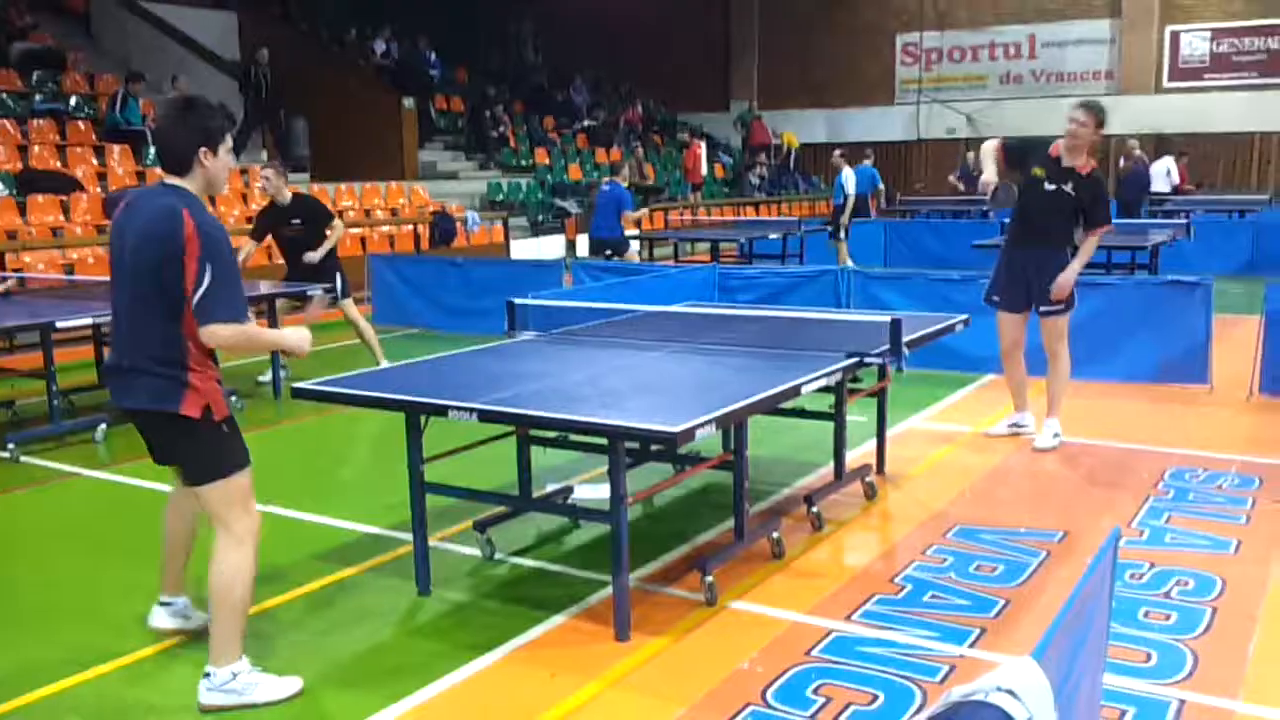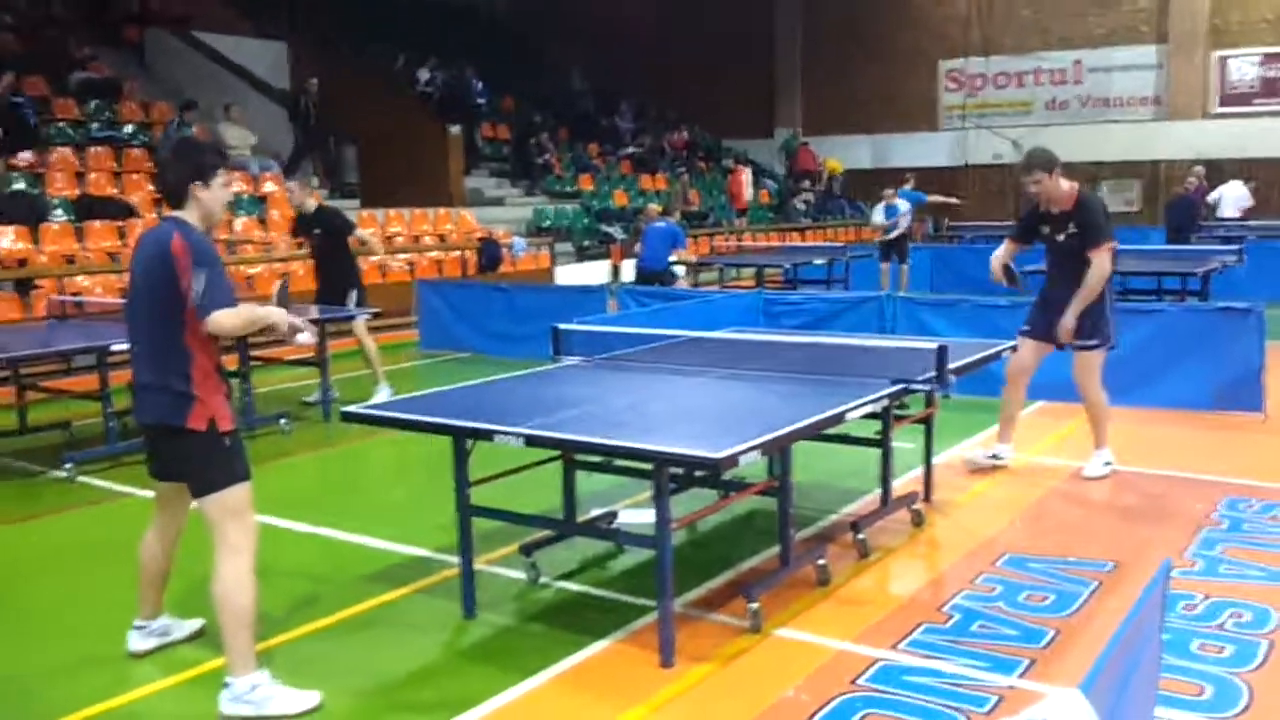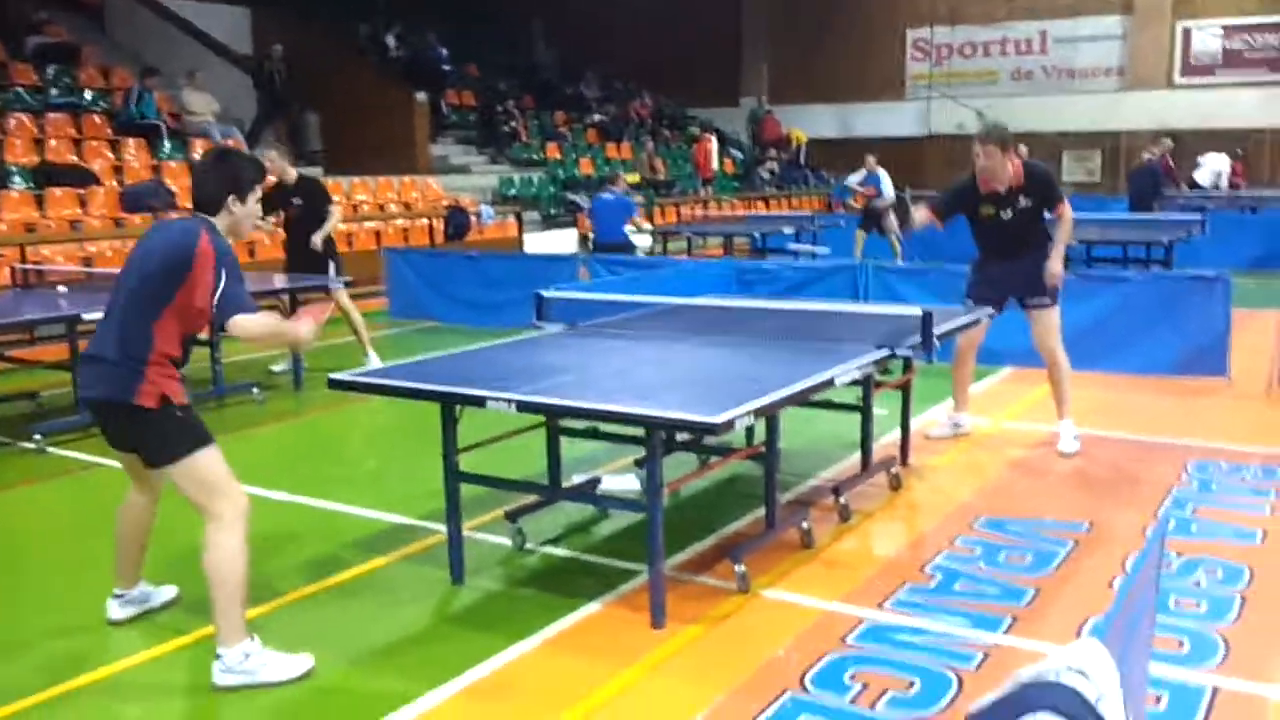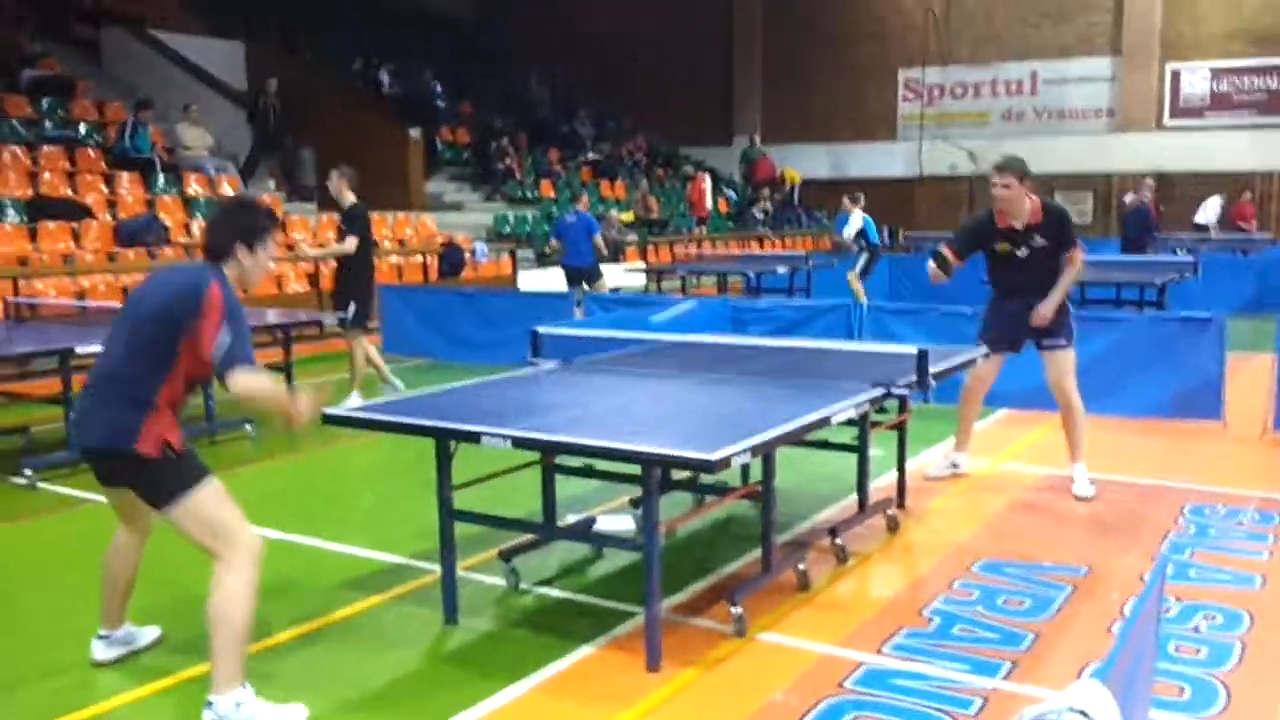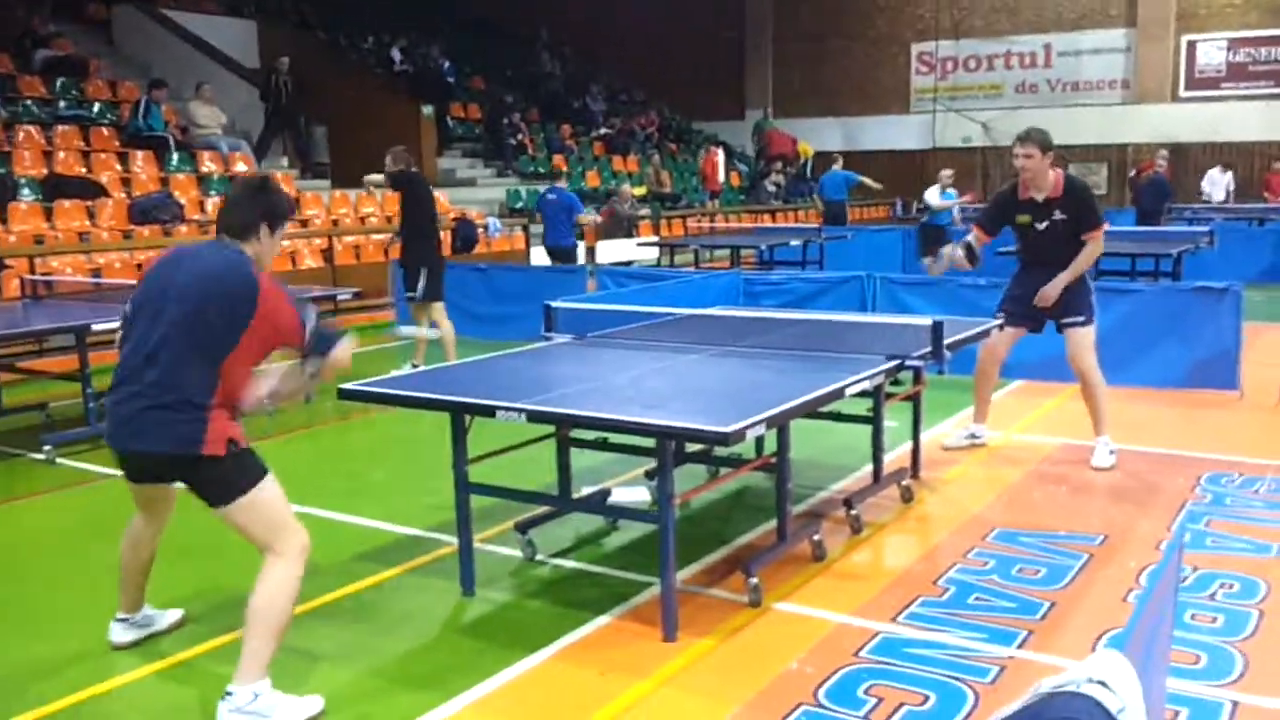
dt=1s
person 1, frame 1
left shoulder: (131, 206)
right shoulder: (199, 226)
right elbow: (218, 332)
left wrist: (232, 312)
right wrist: (285, 338)
left hip: (135, 382)
right hip: (183, 391)
left knee: (192, 486)
right knee: (238, 523)
left ankle: (173, 603)
right ankle: (225, 675)
person 1, frame 2
left shoulder: (154, 240)
right shoulder: (189, 244)
right elbow: (220, 320)
left wrist: (267, 319)
right wrist: (268, 315)
left hip: (158, 403)
right hip: (195, 408)
left knee: (168, 512)
right knee: (238, 537)
left ankle: (147, 624)
person 1, frame 3
left shoulder: (166, 232)
right shoulder: (209, 244)
right elbow: (243, 324)
right wrist: (293, 331)
left hip: (103, 378)
right hip: (142, 388)
left knee: (145, 483)
right knee: (227, 507)
left ankle: (126, 593)
right ankle: (235, 654)
person 1, frame 4
left shoulder: (172, 279)
right shoulder: (215, 295)
right elbow: (245, 383)
right wrist: (293, 406)
left hip: (97, 425)
right hip: (140, 435)
left knee: (135, 522)
right knee: (241, 549)
left ankle: (111, 634)
person 1, frame 5
left shoulder: (174, 261)
right shoulder: (258, 284)
left elbow: (131, 337)
right elbow: (338, 352)
right wrist: (294, 373)
left hip: (127, 421)
right hip: (195, 433)
left knee: (151, 514)
right knee: (288, 547)
left ankle: (130, 618)
person 2, frame 1
left shoulder: (1093, 183)
right shoulder: (1035, 150)
left elbow: (1093, 235)
right elbow: (991, 147)
left wrist: (1072, 271)
right wrist: (989, 172)
left hip: (1053, 263)
right hip: (1014, 258)
left knee: (1055, 347)
right knee: (1009, 346)
left ankle: (1052, 423)
right ankle: (1021, 416)
person 2, frame 2
left shoulder: (1089, 207)
right shoulder: (1037, 212)
left elbow: (1102, 266)
right elbow: (1012, 244)
left wrist: (1072, 313)
right wrist: (998, 260)
left hip: (1087, 301)
right hip: (1052, 296)
left knee: (1087, 383)
right knee: (1017, 370)
left ankle: (1102, 452)
right ankle: (1001, 447)
person 2, frame 3
left shoulder: (1037, 177)
right shoulder: (966, 189)
left elbow: (1064, 215)
right elbow: (928, 214)
left wrist: (1056, 257)
left hip: (1034, 265)
right hip: (990, 268)
left knee: (1049, 345)
right knee: (965, 343)
left ankle: (1066, 424)
right ankle: (959, 416)
person 2, frame 4
left shoulder: (1054, 216)
right shoulder: (982, 225)
left elbow: (1076, 261)
right elbow: (945, 257)
left wrist: (1052, 301)
right wrist: (936, 267)
left hip: (1048, 306)
right hip: (1005, 306)
left knee: (1064, 387)
right knee: (974, 382)
left ankle: (1079, 469)
right ankle: (958, 457)
person 2, frame 5
left shoulder: (1076, 191)
right shoulder: (1008, 198)
left elbow: (1095, 244)
right elbow: (978, 237)
left wrist: (1059, 283)
right wrist: (959, 252)
left hip: (1069, 282)
right hip: (1027, 281)
left knee: (1083, 362)
right knee: (989, 354)
left ankle: (1103, 441)
right ankle: (977, 428)
person 3, frame 1
left shoulder: (307, 203)
right shoulder: (267, 214)
left elbow: (338, 228)
right elbow: (253, 243)
left wrist: (320, 252)
right wrist: (240, 261)
left hip: (326, 268)
right hip: (297, 273)
left knee: (351, 315)
left ankle: (382, 362)
right ankle: (278, 366)
person 3, frame 2
left shoulder: (330, 215)
right shoulder: (301, 219)
left elbow: (362, 235)
right elbow: (297, 238)
left hip: (348, 282)
right hip: (326, 285)
left knee: (359, 332)
left ankle: (383, 386)
person 3, frame 3
left shoulder: (311, 185)
right shoulder: (275, 192)
left elbow: (336, 213)
left wrist: (320, 234)
left hip: (322, 253)
right hip: (296, 256)
left knee: (342, 301)
right knee: (286, 304)
left ankle: (370, 354)
person 3, frame 4
left shoulder: (357, 213)
right shoulder: (347, 212)
left elbow: (349, 247)
left wrist: (315, 253)
right wrist: (321, 254)
left hip: (358, 286)
right hip: (347, 285)
left knee: (354, 338)
right knee: (357, 338)
left ankle: (356, 394)
right ankle: (390, 381)
person 3, frame 5
left shoulder: (410, 178)
right shoulder: (418, 183)
left elbow: (371, 179)
left wrist: (367, 183)
right wrist: (402, 234)
left hip: (425, 259)
right hip: (421, 257)
left knee: (437, 314)
right knee: (419, 312)
left ankle: (452, 365)
right ankle: (417, 364)
